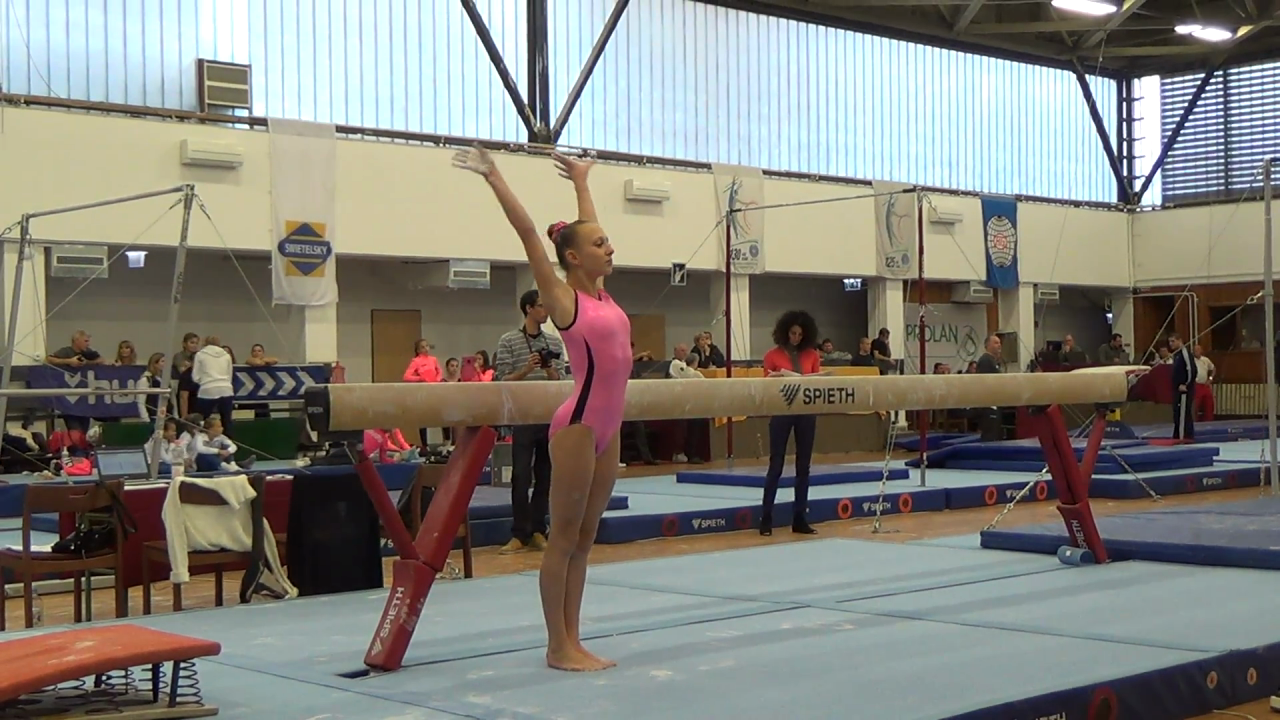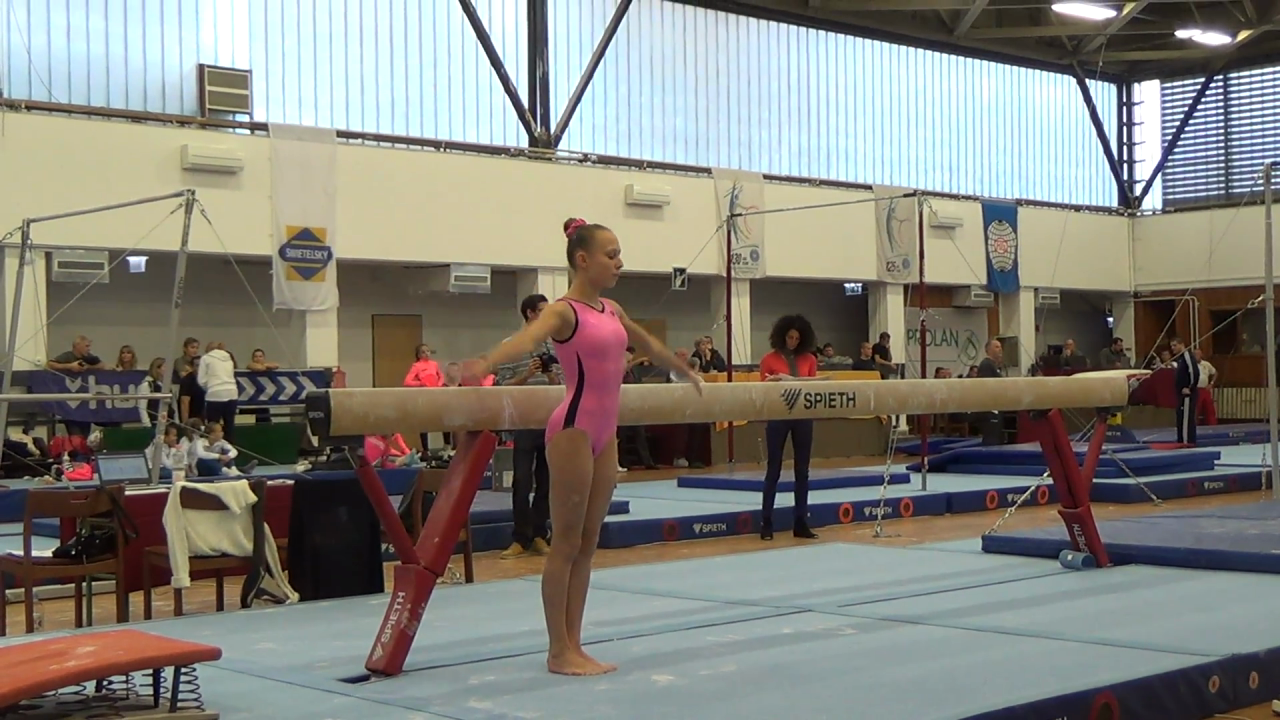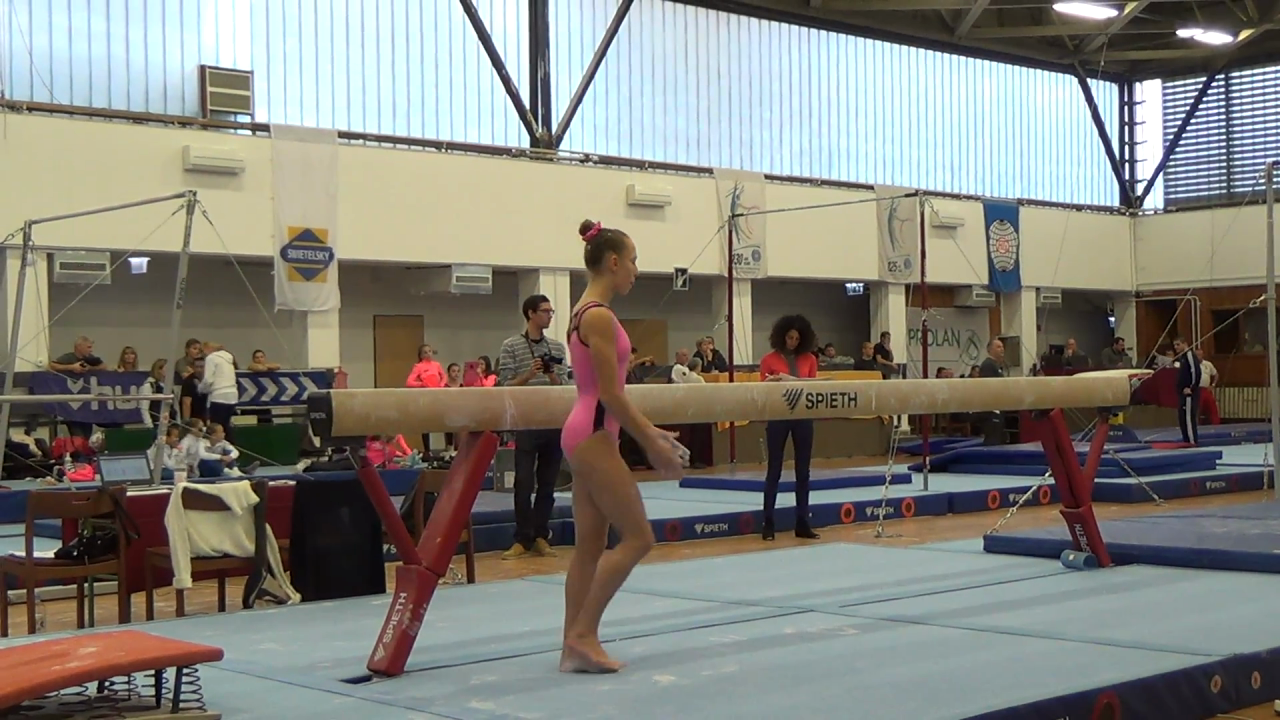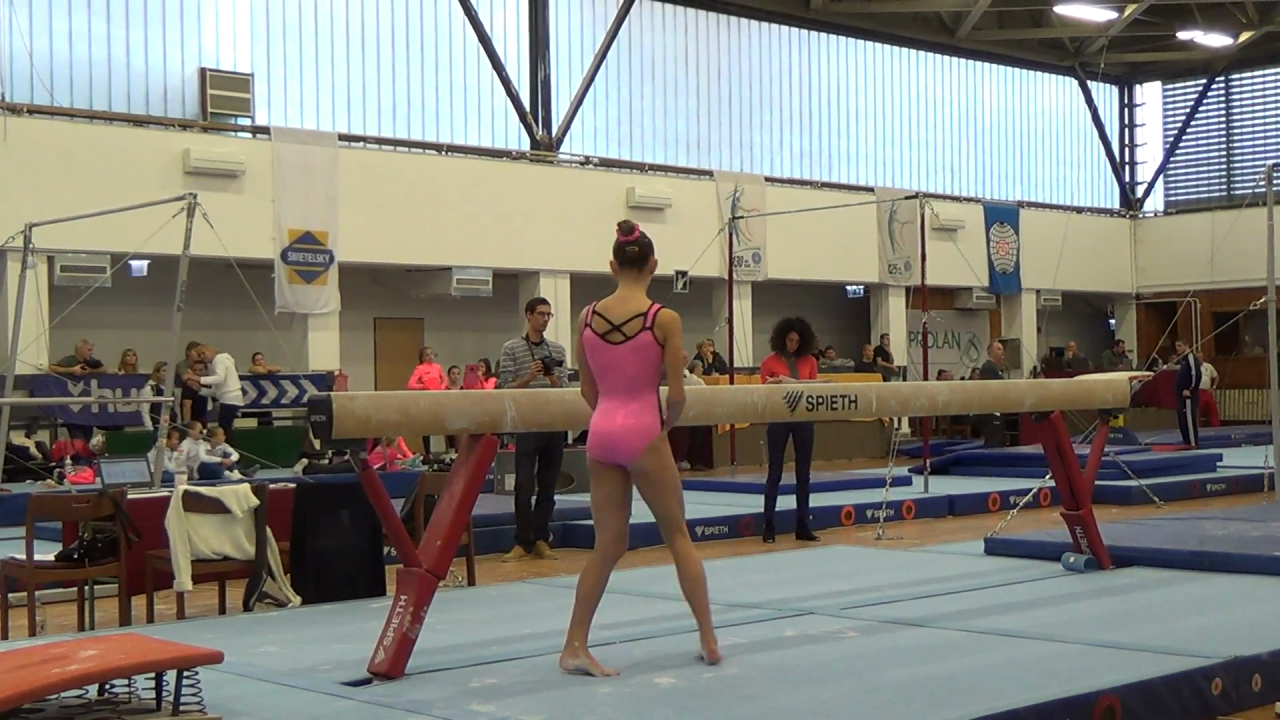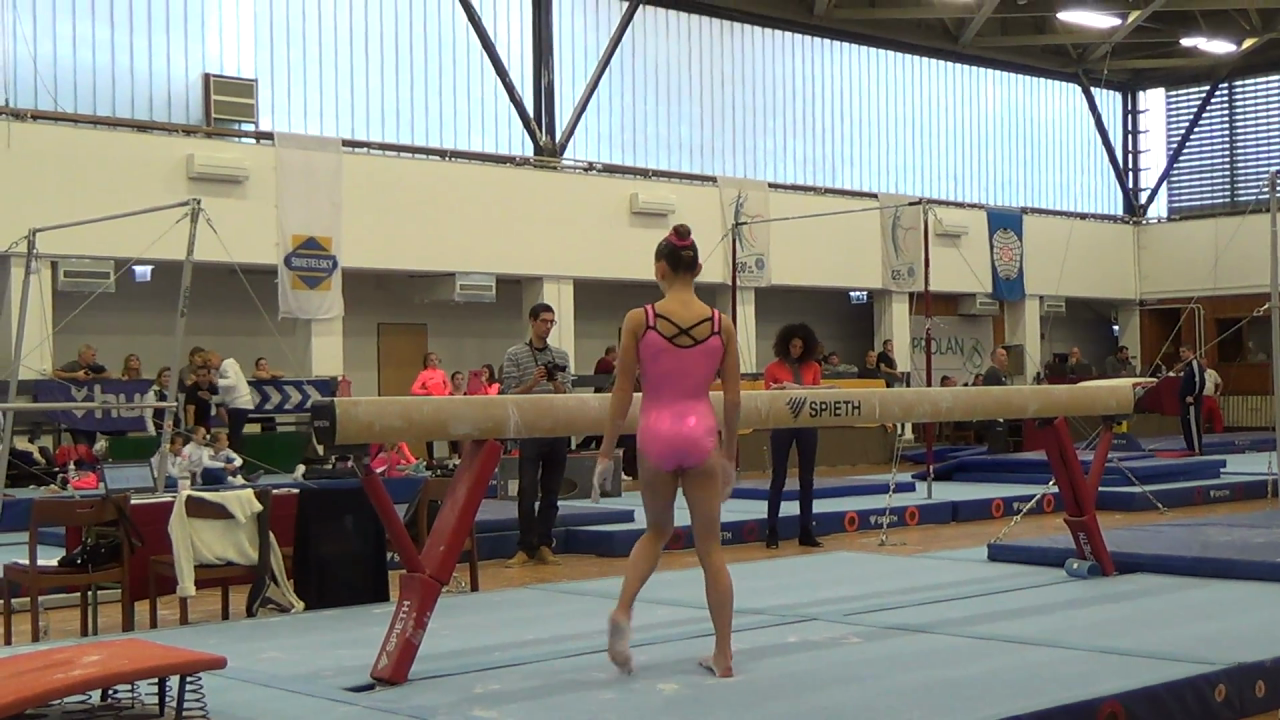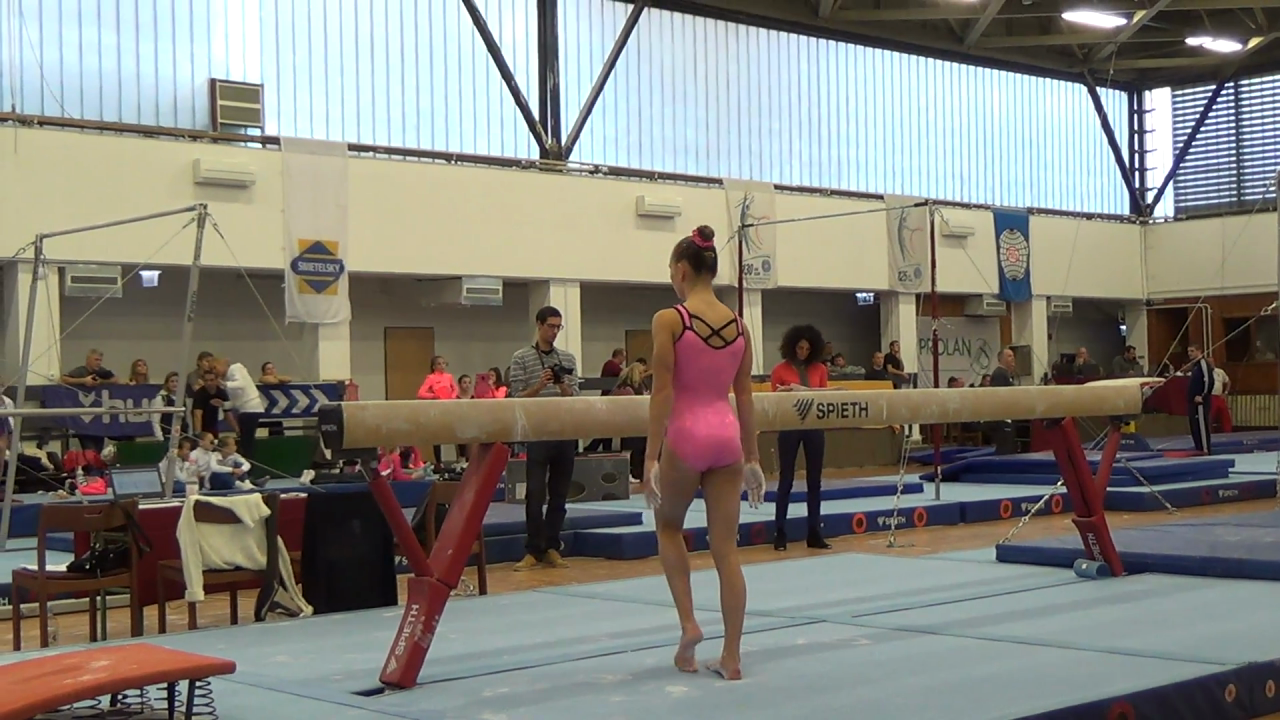
dt=0.3s
person 1, frame 1
left shoulder: (601, 292)
right shoulder: (563, 298)
left elbow: (585, 227)
right elbow: (527, 233)
left wrist: (579, 181)
right wrist: (493, 174)
left hip: (609, 429)
right hip: (578, 426)
left knee: (585, 539)
right knee: (563, 538)
left ankle: (572, 640)
right ankle: (559, 645)
person 1, frame 2
left shoulder: (611, 310)
right shoulder: (562, 311)
left elbow: (651, 346)
right elbow: (525, 339)
left wrist: (685, 368)
right wrist: (485, 363)
left hip: (604, 435)
right hip: (574, 432)
left knee: (586, 543)
right knee: (567, 544)
left ankle: (572, 644)
right ankle: (560, 650)
person 1, frame 3
left shoulder: (591, 314)
right shoulder: (599, 317)
right elbow: (611, 394)
left wrist: (651, 434)
right wrist: (652, 438)
left hip: (593, 435)
right hip: (593, 436)
left knee: (590, 545)
right knee: (638, 538)
left ankle: (576, 643)
right ankle: (583, 634)
person 1, frame 4
left shoulder: (588, 316)
right shoulder: (666, 319)
left elbow: (588, 390)
right elbow: (679, 391)
right wrist: (665, 423)
left hip: (602, 435)
right hip: (643, 435)
left knee: (608, 544)
right knee: (678, 538)
left ankle: (575, 645)
right ankle: (709, 641)
person 1, frame 5
left shoulder: (638, 319)
right shoulder: (721, 324)
left elbow: (622, 392)
right elbow: (733, 397)
left wrist: (606, 452)
right wrist: (729, 454)
left hip: (656, 435)
right hip: (701, 435)
left knee: (655, 532)
right knee: (710, 548)
left ankle: (623, 611)
right ankle: (722, 654)
person 1, frame 6
left shoulder: (669, 319)
right shoulder: (737, 324)
left elbow: (662, 392)
right elbow: (745, 397)
left wrist: (651, 457)
right wrist: (752, 458)
left hip: (686, 437)
right hip: (727, 437)
left knee: (667, 525)
right knee: (725, 550)
left ankle: (689, 625)
right ankle: (731, 656)
person 2, frame 1
left shoulder: (555, 342)
right shoulder: (508, 341)
left elbow: (561, 382)
right elbow: (502, 381)
left wrist: (551, 372)
right wrist: (526, 370)
left knee: (545, 478)
right knee: (521, 478)
left ankle: (538, 531)
right ankle: (520, 533)
person 2, frame 2
left shoulder: (556, 347)
left elbow: (562, 387)
right elbow: (503, 386)
left wrist: (553, 376)
right wrist: (527, 375)
left knee: (545, 482)
right knee: (522, 483)
left ankle: (539, 536)
right ankle: (521, 538)
person 2, frame 3
left shoulder: (557, 347)
right shoulder: (511, 346)
left elbow: (564, 388)
right elbow: (505, 386)
left wrist: (553, 377)
right wrist: (528, 375)
left knee: (548, 483)
right knee: (524, 484)
left ankle: (540, 537)
right ankle: (523, 539)
person 2, frame 4
left shoulder: (558, 350)
right shoulder: (511, 349)
left elbow: (564, 390)
right elbow: (506, 388)
left wrist: (553, 379)
right wrist: (529, 378)
left knee: (548, 486)
right knee: (524, 486)
left ankle: (541, 539)
right ankle: (523, 542)
person 2, frame 5
left shoulder: (561, 356)
right shoulder: (515, 355)
left elbow: (568, 395)
right elbow: (509, 394)
left wrist: (557, 384)
right wrist: (532, 383)
left knee: (551, 492)
right knee: (527, 492)
left ankle: (544, 545)
right ankle: (526, 547)
person 2, frame 6
left shoulder: (568, 358)
right shoulder: (521, 358)
left elbow: (575, 398)
right elbow: (516, 398)
left wrist: (563, 387)
right wrist: (539, 386)
left knee: (559, 495)
right knee: (535, 495)
left ankle: (552, 548)
right ankle: (534, 550)
person 3, frame 1
left shoulder: (812, 355)
right shoulder: (772, 355)
right wrist: (775, 378)
left hip: (806, 412)
right hip: (781, 412)
left knee: (803, 466)
right knee: (776, 465)
left ankle: (800, 518)
right ankle: (766, 518)
person 3, frame 2
left shoulder: (809, 359)
right shoulder: (769, 360)
right wrist: (772, 382)
left hip: (803, 416)
right hip: (778, 416)
left knee: (802, 470)
right knee: (774, 470)
left ankle: (801, 523)
right ankle: (766, 523)
person 3, frame 3
left shoulder: (809, 359)
right shoulder: (769, 360)
right wrist: (772, 382)
left hip: (803, 417)
right hip: (778, 417)
left knee: (803, 471)
right knee: (774, 470)
left ankle: (802, 523)
right ankle: (768, 523)
person 3, frame 4
left shoulder: (809, 361)
right shoulder: (770, 362)
right wrist: (773, 384)
left hip: (804, 419)
right hip: (778, 419)
left knee: (803, 473)
right knee: (775, 473)
left ankle: (803, 525)
right ankle: (768, 526)
person 3, frame 5
left shoulder: (813, 367)
right shoulder: (773, 369)
right wrist: (776, 390)
left hip: (807, 425)
right hip: (782, 425)
left knee: (807, 479)
right knee: (778, 479)
left ankle: (806, 531)
right ankle: (772, 532)
person 3, frame 6
left shoulder: (820, 369)
right shoulder: (780, 370)
right wrist: (783, 393)
left hip: (814, 427)
right hip: (790, 427)
left knee: (814, 481)
right knee: (786, 480)
left ankle: (814, 533)
right ankle: (780, 534)
